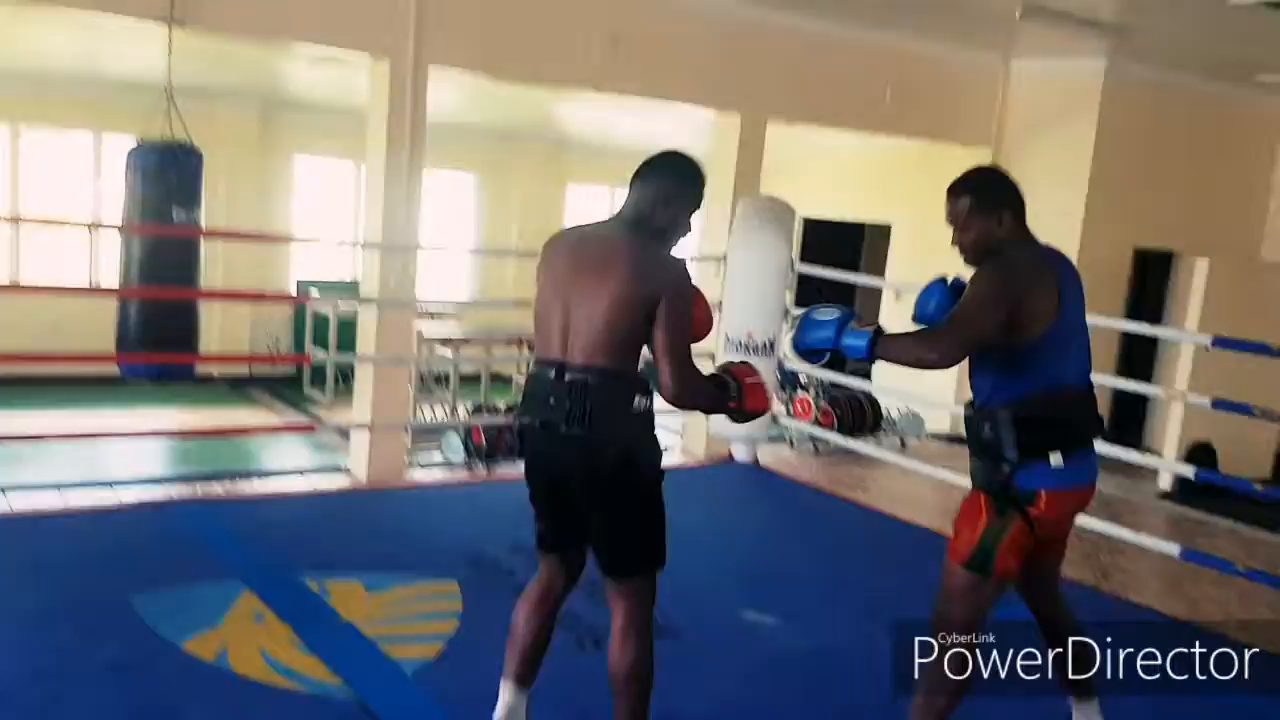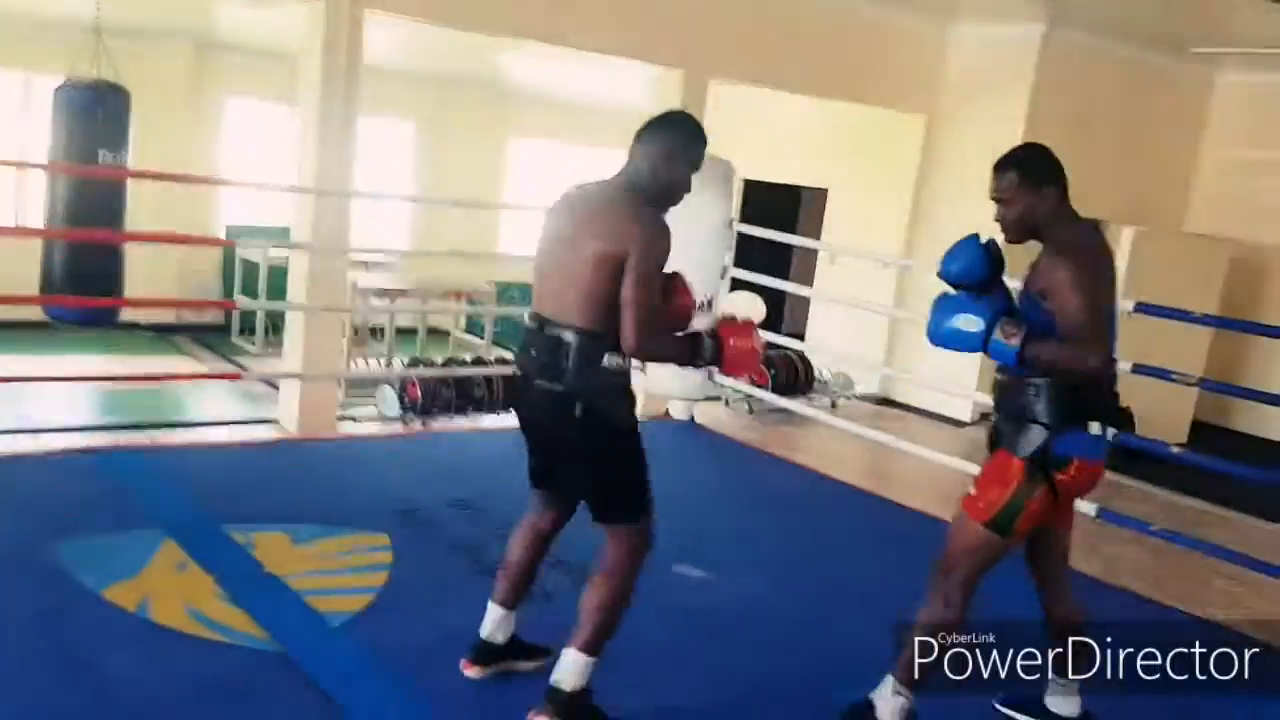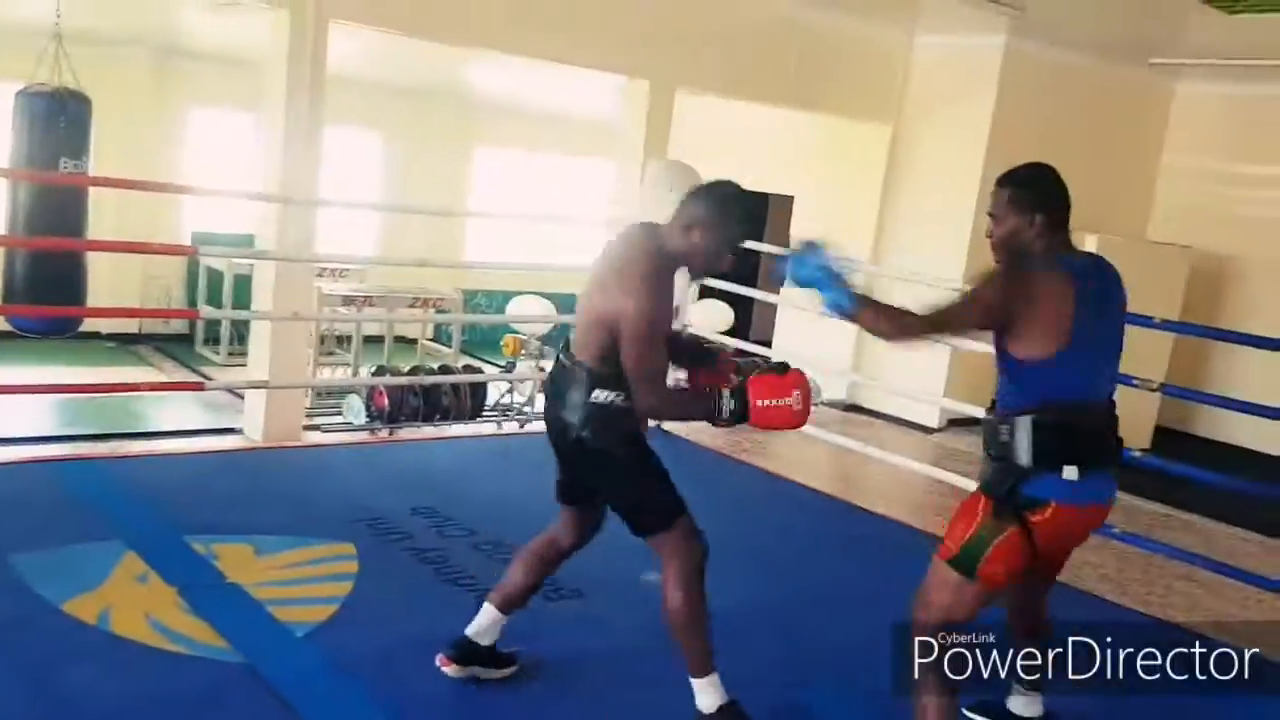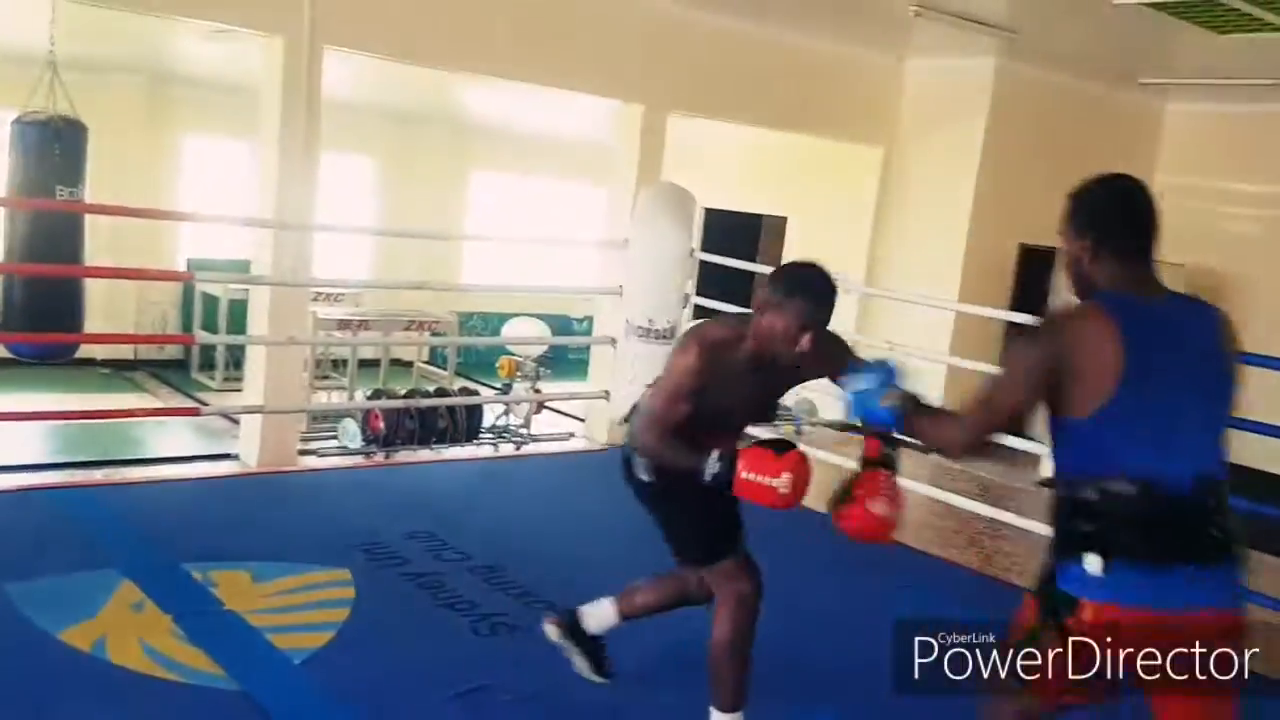
dt=0.4s
person 1, frame 1
left shoulder: (1003, 277)
right shoulder: (1053, 268)
left elbow: (945, 350)
left wrist: (854, 338)
right wrist: (956, 313)
left hip: (1028, 476)
right hip: (1065, 468)
left knee: (954, 618)
right knee: (1042, 594)
person 1, frame 2
left shoulder: (1069, 255)
right shoulder: (1073, 248)
left elbow: (1089, 353)
left wrist: (996, 335)
right wrist: (989, 294)
left hip: (1048, 445)
right hip: (1062, 439)
left knee: (953, 572)
right knee: (1050, 574)
person 1, frame 3
left shoulder: (1020, 285)
right shoulder: (1105, 278)
left elbow: (912, 326)
left wrist: (836, 288)
left hip: (1040, 489)
right hip: (1091, 484)
left knee: (932, 623)
right knee: (1022, 591)
person 1, frame 4
left shoulder: (1064, 336)
right shoulder: (1211, 331)
left elbow: (964, 435)
left wrist: (893, 405)
left hip: (1105, 591)
right hip: (1210, 594)
person 2, frame 1
left shoulder: (559, 247)
right shoulder: (664, 270)
right elbow: (676, 387)
right wrist: (731, 394)
left hip: (541, 419)
right hip: (610, 430)
left knee: (556, 569)
right knee: (631, 594)
person 2, frame 2
left shoulder: (573, 200)
right shoulder: (645, 225)
right elbow: (638, 340)
right wrist: (710, 346)
left hip: (537, 374)
right hip: (588, 389)
left knee: (549, 508)
right knee: (630, 537)
left ankle: (490, 642)
person 2, frame 3
left shoulder: (641, 238)
right shoulder: (640, 292)
right elbow: (651, 401)
left wrist: (688, 352)
right wrist: (737, 403)
left hip: (573, 407)
right hip: (596, 416)
left knee: (570, 530)
right knee: (683, 549)
left ankle: (471, 645)
person 2, frame 4
left shoulder: (818, 349)
right shoulder: (705, 353)
right elbow: (647, 437)
right wrist: (727, 466)
left hip: (709, 460)
right hip: (662, 462)
left knee: (707, 579)
right knee: (740, 586)
left ankle: (582, 623)
